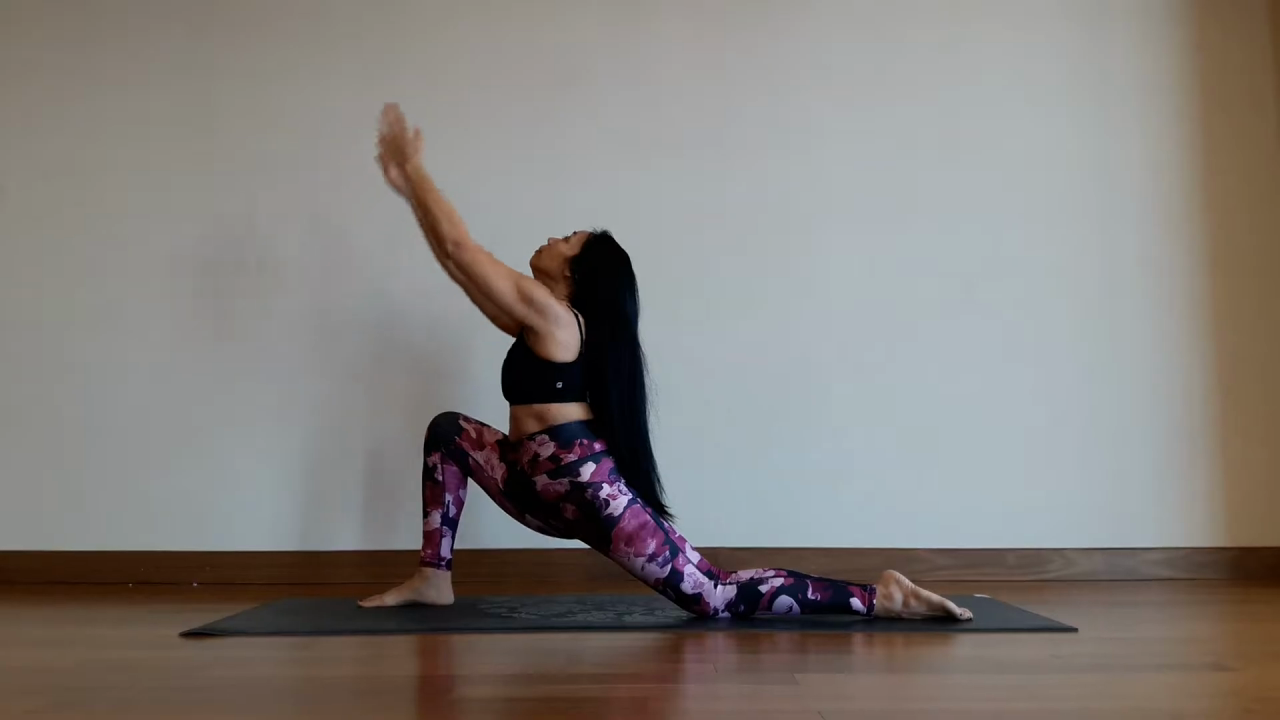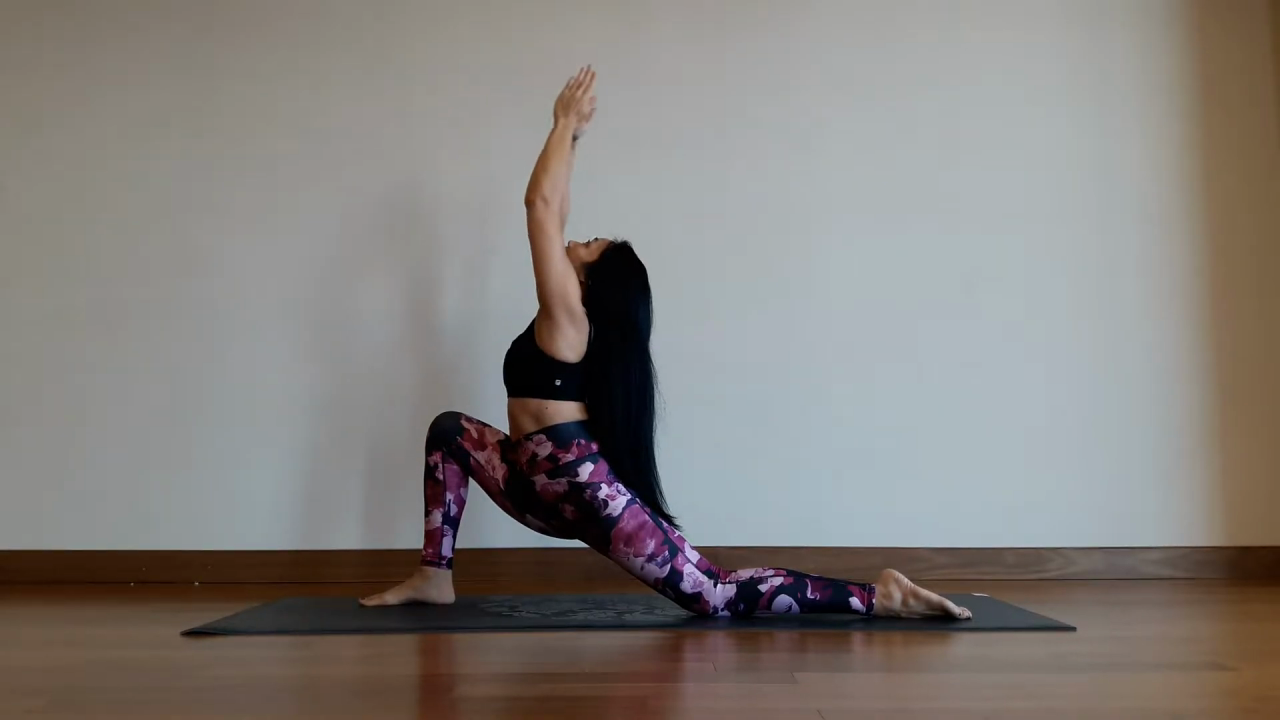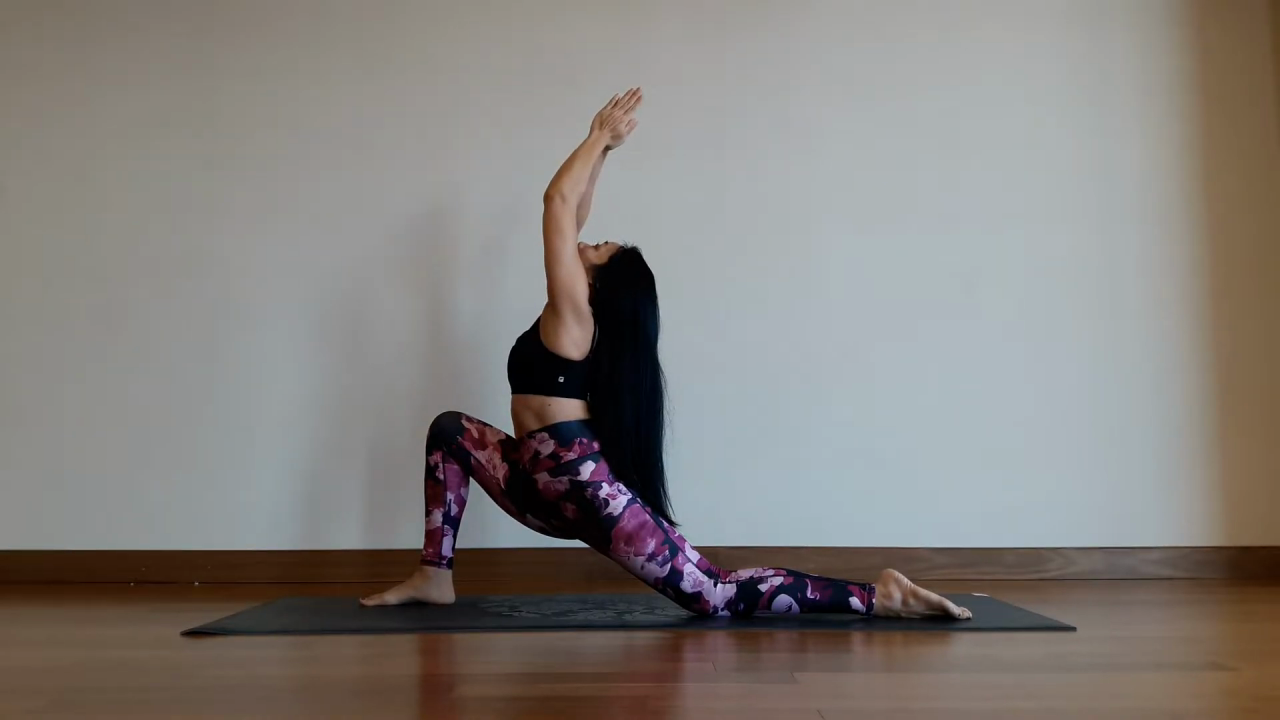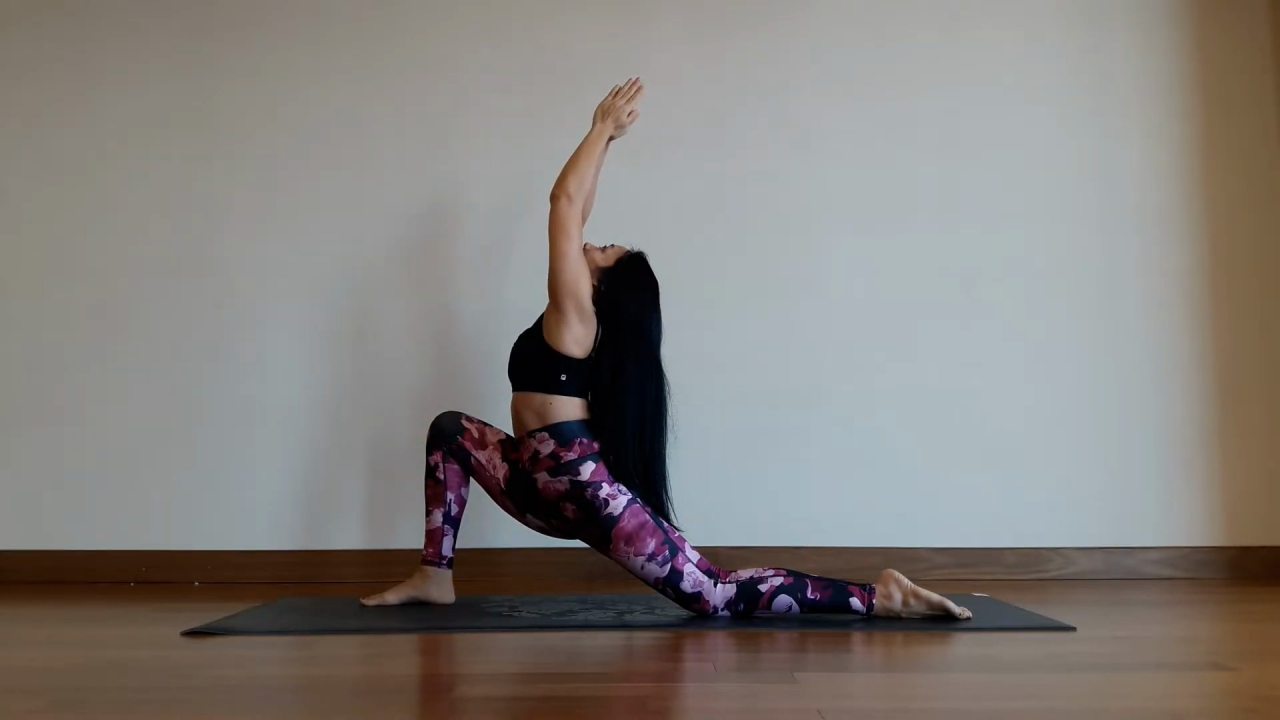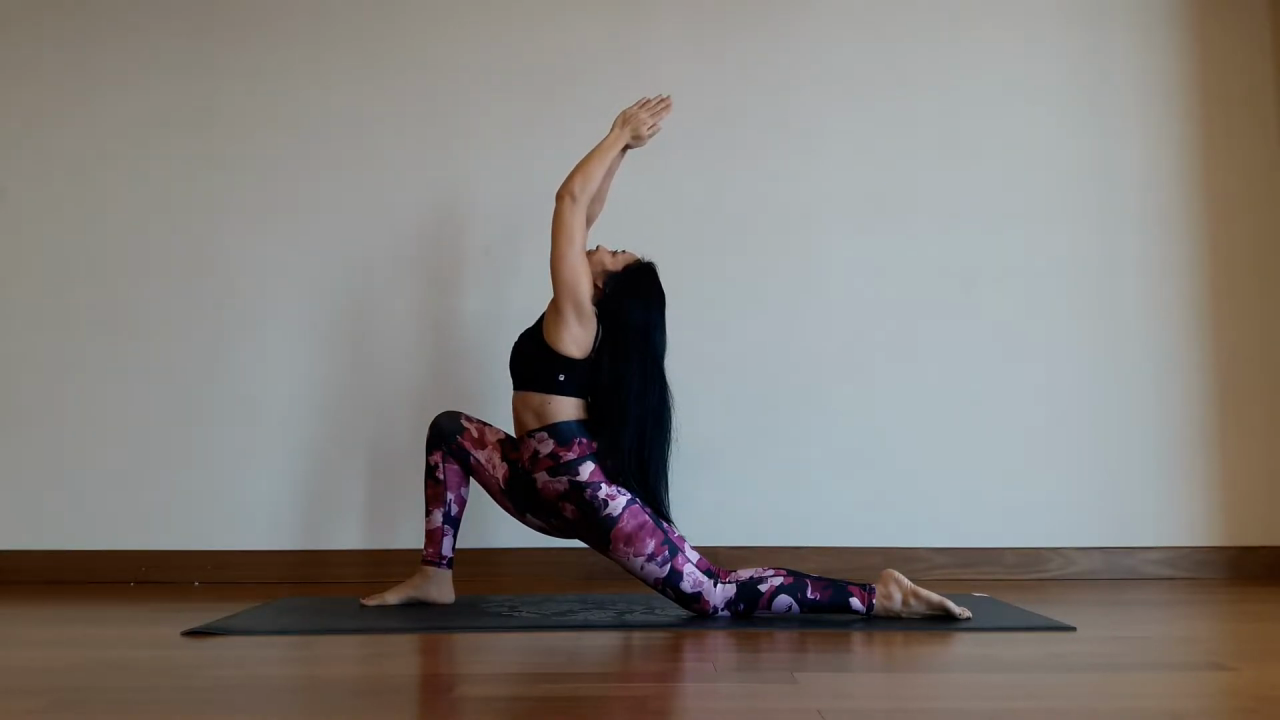
dt=1s
person 1, frame 1
left shoulder: (547, 312)
right shoulder: (538, 320)
left elbow: (460, 246)
right elbow: (461, 267)
left wrist: (417, 169)
right wrist: (412, 191)
left hip: (584, 484)
right hip: (552, 485)
left knee: (712, 595)
right knee: (448, 430)
left ankle: (880, 596)
right ankle: (434, 579)
person 1, frame 2
left shoulder: (567, 313)
right shoulder: (569, 319)
left elbow: (539, 204)
right elbow: (552, 217)
left wrist: (564, 125)
right wrist: (571, 135)
left hip: (581, 484)
right hip: (551, 486)
left knee: (713, 594)
right knee: (450, 431)
left ankle: (880, 597)
right ankle: (435, 576)
person 1, frame 3
left shoulder: (573, 310)
right shoulder: (575, 318)
left elbow: (557, 201)
right elbow: (569, 217)
left wrist: (600, 138)
right wrist: (601, 145)
left hip: (582, 484)
right hip: (549, 486)
left knee: (711, 593)
right knee: (449, 430)
left ankle: (879, 597)
right ankle: (435, 575)
person 1, frame 4
left shoulder: (576, 310)
right shoulder: (580, 319)
left elbow: (564, 201)
right elbow: (574, 213)
left wrist: (603, 130)
right wrist: (605, 137)
left hip: (583, 485)
right hip: (549, 487)
left knee: (712, 593)
right knee: (449, 431)
left ankle: (880, 597)
right ankle: (435, 576)
person 1, frame 5
left shoulder: (577, 310)
right shoulder: (583, 318)
left elbow: (570, 200)
right elbow: (582, 212)
left wrist: (622, 137)
right wrist: (623, 143)
left hip: (582, 484)
right hip: (549, 484)
left knee: (712, 593)
right knee: (449, 429)
left ankle: (879, 596)
right ankle: (436, 574)
